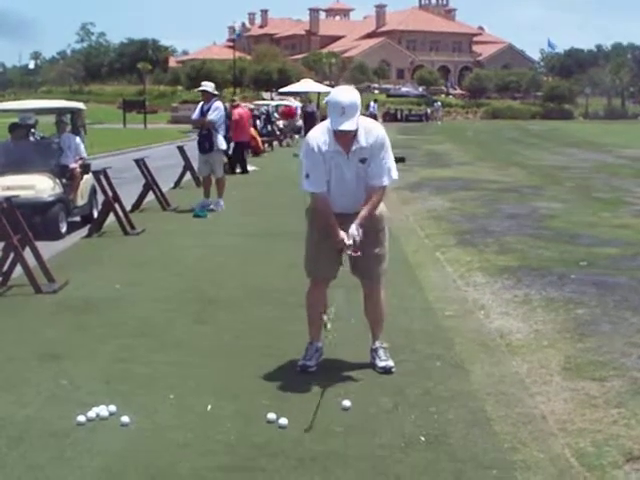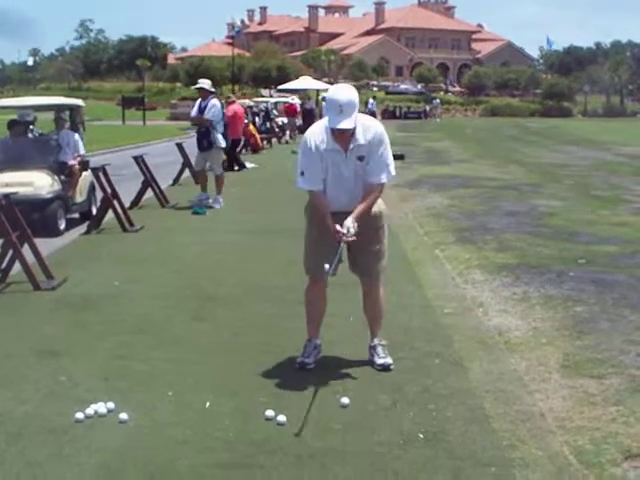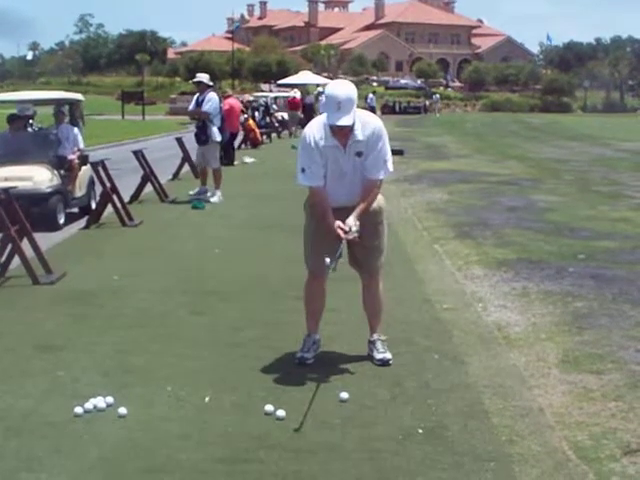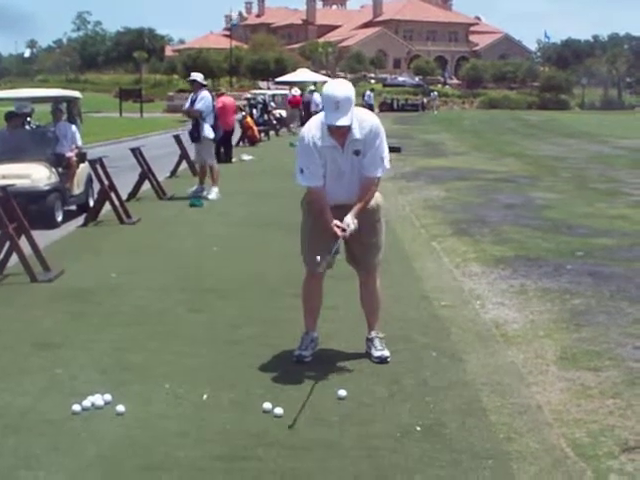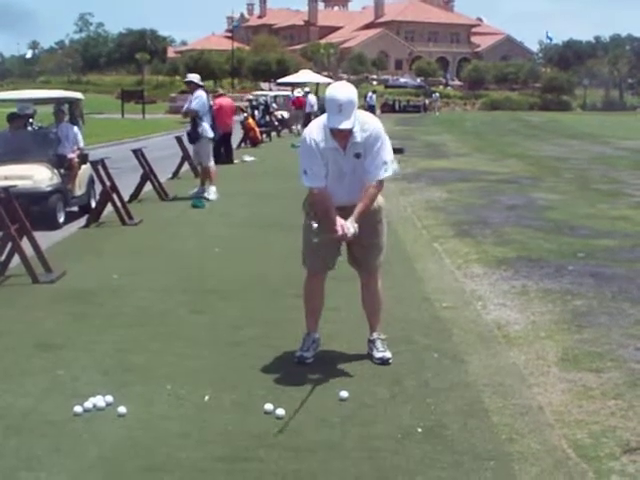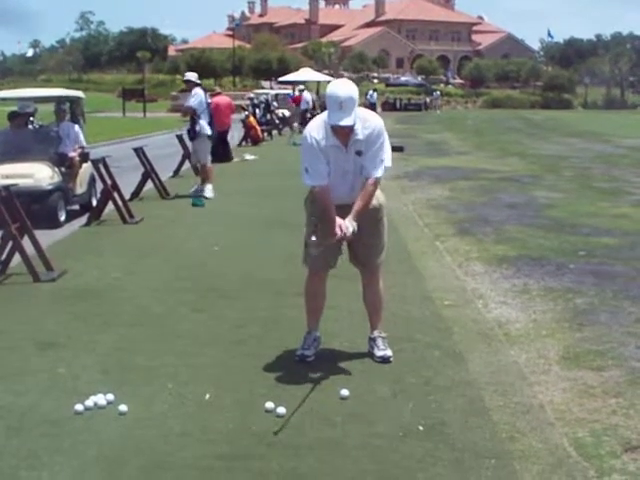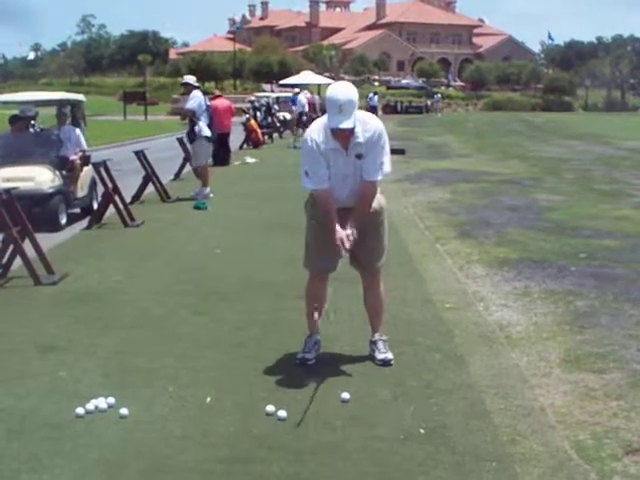
dt=0.2s
person 1, frame 1
left shoulder: (376, 135)
right shoulder: (315, 141)
left elbow: (378, 188)
right elbow: (318, 194)
left wrist: (358, 224)
right wrist: (336, 231)
left hip: (367, 216)
right hip: (326, 217)
left knee: (372, 282)
right knee: (319, 281)
left ankle: (377, 345)
right ankle: (314, 345)
person 1, frame 2
left shoulder: (374, 132)
right shoulder: (313, 139)
left elbow: (377, 184)
right elbow: (314, 191)
left wrist: (354, 218)
right wrist: (331, 226)
left hip: (366, 212)
right hip: (325, 213)
left knee: (372, 280)
right knee: (317, 279)
left ankle: (376, 342)
right ankle: (312, 342)
person 1, frame 3
left shoulder: (373, 128)
right shoulder: (312, 135)
left elbow: (375, 180)
right elbow: (315, 187)
left wrist: (356, 216)
right wrist: (331, 222)
left hip: (365, 208)
right hip: (324, 209)
left knee: (371, 275)
right knee: (316, 274)
left ankle: (375, 338)
right ankle: (311, 337)
person 1, frame 4
left shoulder: (370, 126)
right shoulder: (309, 134)
left elbow: (374, 176)
right elbow: (313, 187)
left wrist: (353, 215)
right wrist: (330, 222)
left hip: (362, 205)
right hip: (321, 207)
left knee: (368, 271)
right knee: (314, 272)
left ankle: (373, 335)
right ankle: (309, 335)
person 1, frame 5
left shoulder: (372, 128)
right shoulder: (312, 136)
left elbow: (376, 181)
right elbow: (318, 188)
left wrist: (354, 219)
right wrist: (335, 220)
left hip: (365, 206)
right hip: (324, 208)
left knee: (370, 273)
right knee: (315, 273)
left ankle: (375, 336)
right ankle: (311, 336)
person 1, frame 6
left shoulder: (374, 126)
right shoulder: (313, 134)
left elbow: (372, 179)
right elbow: (320, 186)
left wrist: (353, 218)
right wrist: (335, 221)
left hip: (365, 204)
right hip: (325, 205)
left knee: (371, 271)
right knee: (316, 270)
left ankle: (376, 335)
right ankle: (312, 334)
person 1, frame 7
left shoulder: (374, 129)
right shoulder: (313, 137)
left elbow: (370, 184)
right elbow: (321, 190)
left wrist: (353, 225)
right wrist: (335, 228)
left hip: (365, 207)
right hip: (325, 208)
left knee: (372, 274)
right knee: (318, 274)
left ankle: (377, 338)
right ankle: (313, 337)
person 2, frame 1
left shoulder: (217, 105)
right shoulder: (201, 105)
left elbow: (209, 124)
right elbow: (194, 122)
left wrist: (200, 121)
right wrist: (204, 120)
left hip: (215, 144)
right hip: (203, 144)
left knee: (218, 174)
right knee: (204, 174)
left ankle: (219, 201)
right ankle: (206, 201)
person 2, frame 2
left shoulder: (214, 103)
right shoulder: (199, 102)
left elbow: (206, 122)
right elbow: (192, 119)
left wrist: (198, 119)
right wrist: (202, 118)
left hip: (214, 141)
right hip: (203, 141)
left knee: (217, 171)
right knee: (199, 168)
left ankle: (218, 198)
right ankle: (204, 195)
person 2, frame 3
left shoulder: (212, 96)
right shoulder: (197, 96)
left elbow: (204, 115)
right elbow: (190, 113)
left wrist: (196, 112)
right wrist: (199, 112)
left hip: (211, 135)
right hip: (202, 134)
left knee: (214, 164)
right knee: (201, 163)
left ankle: (217, 192)
right ankle: (203, 188)
person 2, frame 4
left shoulder: (204, 95)
right shoulder: (193, 96)
left elbow: (196, 113)
right elbow: (186, 111)
left wrist: (189, 111)
right wrist: (191, 111)
left hip: (206, 132)
right hip: (198, 133)
left knee: (210, 161)
right knee: (201, 162)
left ankle: (215, 189)
right ankle: (201, 186)
person 2, frame 5
left shoulder: (200, 94)
right shoulder: (193, 96)
left elbow: (191, 112)
right elbow: (184, 113)
left wrist: (187, 111)
right wrist: (188, 111)
left hip: (204, 133)
right hip: (197, 133)
left knee: (208, 162)
right knee: (202, 162)
left ankle: (212, 189)
right ankle: (202, 188)
person 2, frame 6
left shoulder: (197, 92)
right shoulder: (193, 93)
left elbow: (188, 110)
right elbow: (184, 112)
left wrist: (185, 110)
right wrist: (186, 110)
left hip: (203, 131)
right hip: (197, 131)
left knee: (204, 160)
right knee: (199, 160)
left ankle: (209, 187)
right ankle: (202, 186)
person 2, frame 7
left shoulder: (196, 94)
right shoulder: (193, 96)
left elbow: (188, 112)
right elbow: (184, 116)
left wrist: (184, 113)
right wrist: (184, 114)
left hip: (202, 133)
right hip: (197, 133)
left knee: (201, 163)
right knee: (197, 163)
left ankle: (205, 189)
right ankle: (203, 188)
